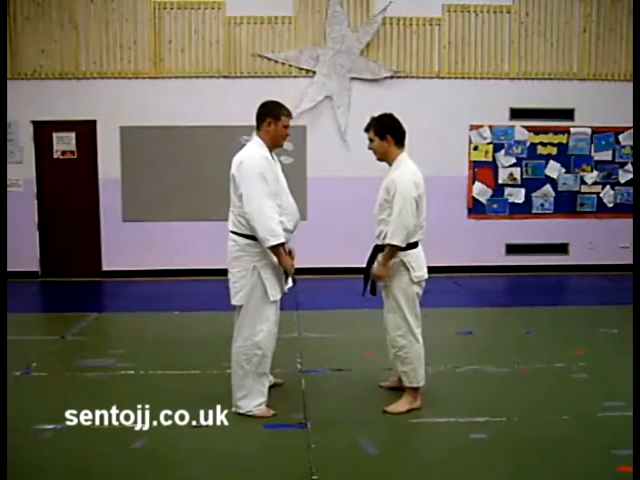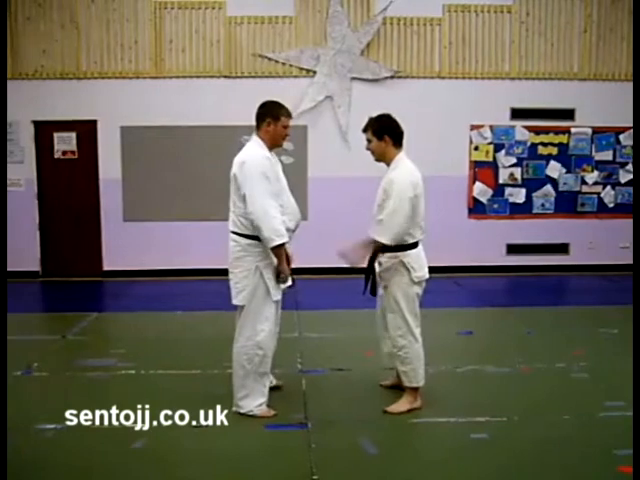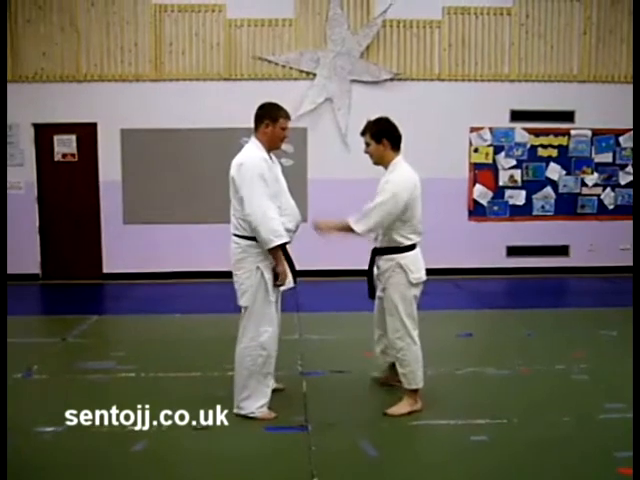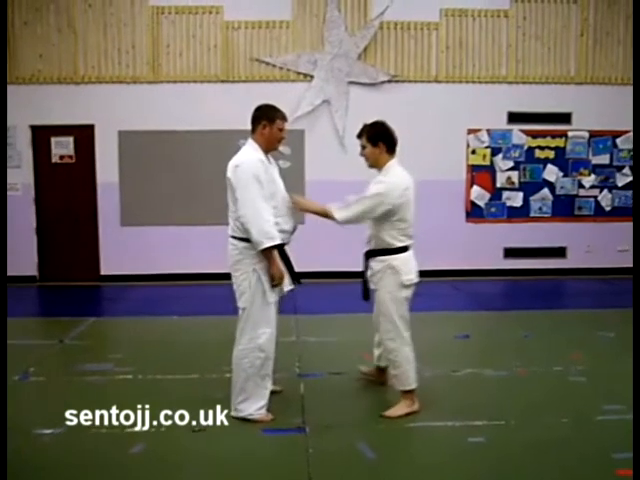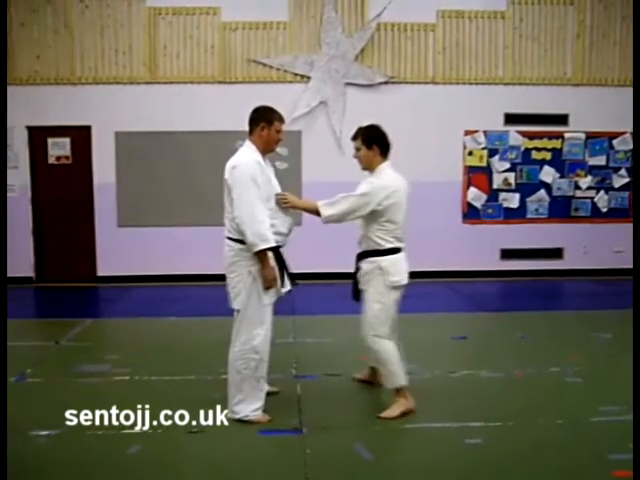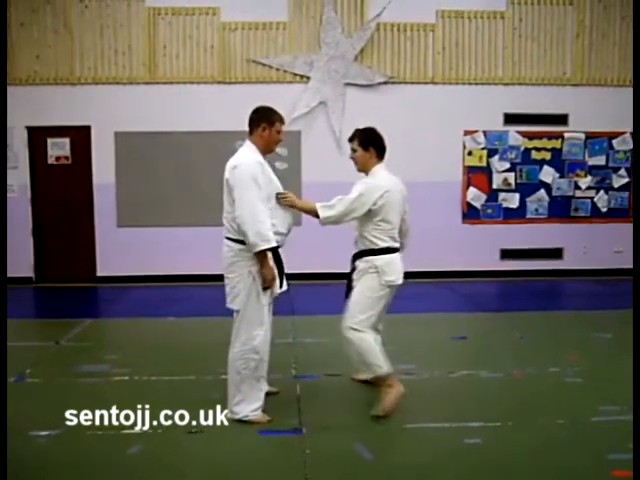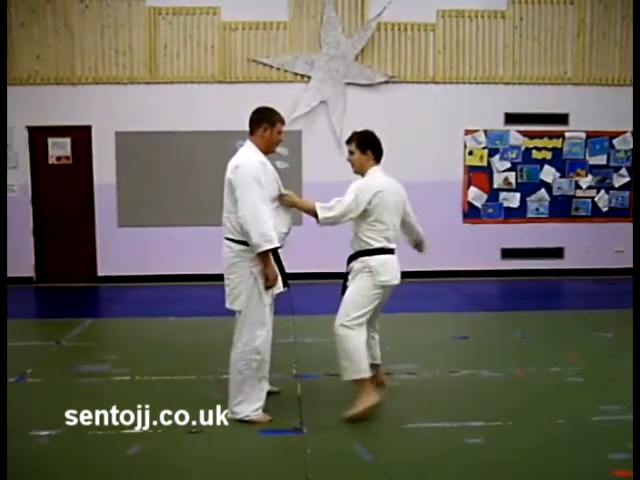
dt=0.4s
person 1, frame 1
left shoulder: (264, 156)
right shoulder: (253, 160)
right elbow: (259, 213)
left wrist: (284, 246)
right wrist: (281, 254)
left hip: (263, 250)
right hip: (253, 253)
left knee: (266, 321)
right knee: (254, 328)
left ankle: (259, 376)
right ankle: (248, 400)
person 1, frame 2
left shoulder: (263, 157)
right shoulder: (254, 160)
right elbow: (263, 213)
left wrist: (281, 251)
right wrist: (280, 256)
left hip: (263, 250)
right hip: (254, 253)
left knee: (267, 322)
right knee: (255, 329)
left ankle: (260, 378)
right ankle: (249, 400)
person 1, frame 3
left shoulder: (264, 159)
right shoulder: (251, 162)
right elbow: (260, 215)
left wrist: (278, 256)
right wrist: (279, 258)
left hip: (266, 251)
right hip: (256, 254)
left knee: (267, 324)
right knee: (259, 330)
left ankle: (261, 380)
right ankle: (249, 402)
person 1, frame 4
left shoulder: (263, 160)
right shoulder: (248, 163)
right elbow: (254, 217)
left wrist: (275, 257)
right wrist: (273, 260)
left hip: (265, 252)
right hip: (254, 255)
left knee: (264, 325)
right knee: (257, 330)
left ankle: (258, 383)
right ankle: (247, 404)
person 1, frame 5
left shoulder: (258, 162)
right shoulder: (246, 164)
right elbow: (250, 219)
left wrist: (269, 259)
right wrist: (266, 262)
left hip: (260, 253)
right hip: (250, 257)
left knee: (260, 325)
right knee: (252, 332)
left ankle: (254, 384)
right ankle: (243, 406)
person 1, frame 6
left shoulder: (255, 162)
right shoulder: (247, 164)
right elbow: (251, 218)
left wrist: (267, 259)
right wrist: (265, 263)
left hip: (256, 254)
right hip: (249, 256)
left knee: (259, 326)
right knee: (251, 332)
left ankle: (255, 384)
right ankle: (243, 406)
person 1, frame 7
left shoulder: (253, 160)
right shoulder: (250, 164)
right elbow: (254, 218)
left wrist: (271, 247)
right wrist: (267, 262)
left hip: (254, 254)
right hip: (250, 256)
left knee: (260, 326)
right knee: (253, 332)
left ankle: (256, 383)
right ankle: (244, 406)
person 2, frame 1
left shoulder: (403, 176)
right shoulder: (400, 171)
left elbow: (401, 228)
left wrist: (384, 263)
right wrist: (385, 261)
left hip: (401, 261)
right hip: (397, 259)
left knee: (404, 327)
right knee: (396, 324)
left ankle: (413, 394)
right ankle: (404, 377)
person 2, frame 2
left shoulder: (401, 177)
right shoulder: (399, 171)
left elbow: (392, 228)
left wrist: (362, 250)
right wrist: (366, 247)
left hip: (402, 261)
right hip: (394, 259)
left knee: (404, 327)
right knee: (388, 322)
left ankle: (413, 394)
right ankle: (402, 376)
person 2, frame 3
left shoulder: (399, 180)
right shoulder: (397, 174)
left elbow: (371, 219)
right elbow: (378, 217)
left wrist: (332, 226)
right wrist: (340, 225)
left hip: (400, 263)
right hip: (391, 261)
left knee: (402, 329)
right knee: (383, 321)
left ankle: (413, 396)
right ankle: (394, 371)
person 2, frame 4
left shoulder: (390, 183)
right shoulder: (395, 177)
left elbow: (352, 211)
left wrist: (310, 206)
left hip: (392, 265)
right hip: (388, 261)
left knee: (395, 330)
right knee: (383, 322)
left ankle: (409, 398)
right ankle: (381, 369)
person 2, frame 5
left shoulder: (379, 185)
right shoulder: (394, 180)
left elbow: (340, 209)
left wrist: (298, 203)
left hip: (382, 266)
right hip: (385, 261)
left knee: (377, 331)
right knee: (375, 326)
left ankle: (403, 396)
right ankle: (376, 372)
person 2, frame 6
left shoulder: (372, 186)
right shoulder: (395, 183)
left elbow: (336, 211)
right elbow: (403, 223)
left wrist: (297, 203)
right wrist: (399, 243)
left hip: (376, 265)
right hip: (386, 261)
left knee: (354, 326)
right knee: (369, 323)
left ankle: (390, 383)
right ankle: (373, 372)
person 2, frame 7
left shoulder: (366, 186)
right shoulder: (394, 186)
left elbow: (334, 213)
right elbow: (409, 221)
left wrist: (297, 202)
right wrist: (418, 241)
left hip: (372, 266)
right hip: (385, 262)
left knee: (346, 324)
right knee: (367, 321)
left ankle: (367, 391)
right ankle: (375, 373)
